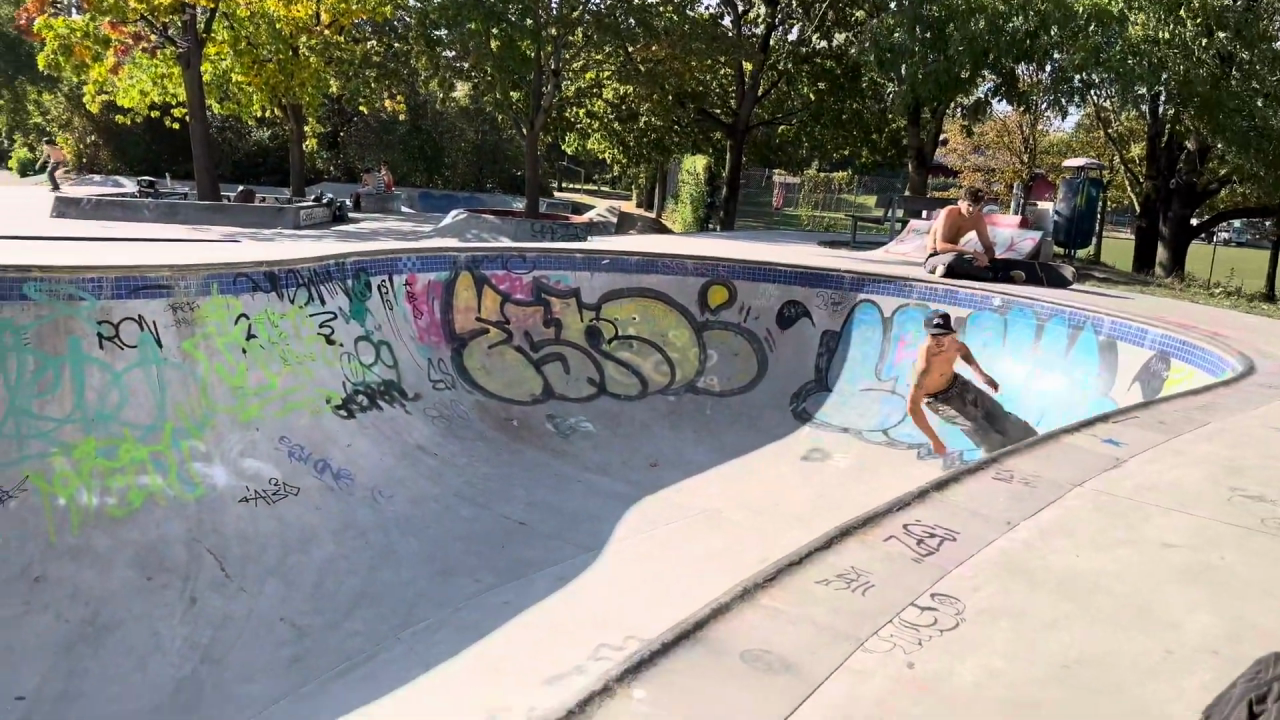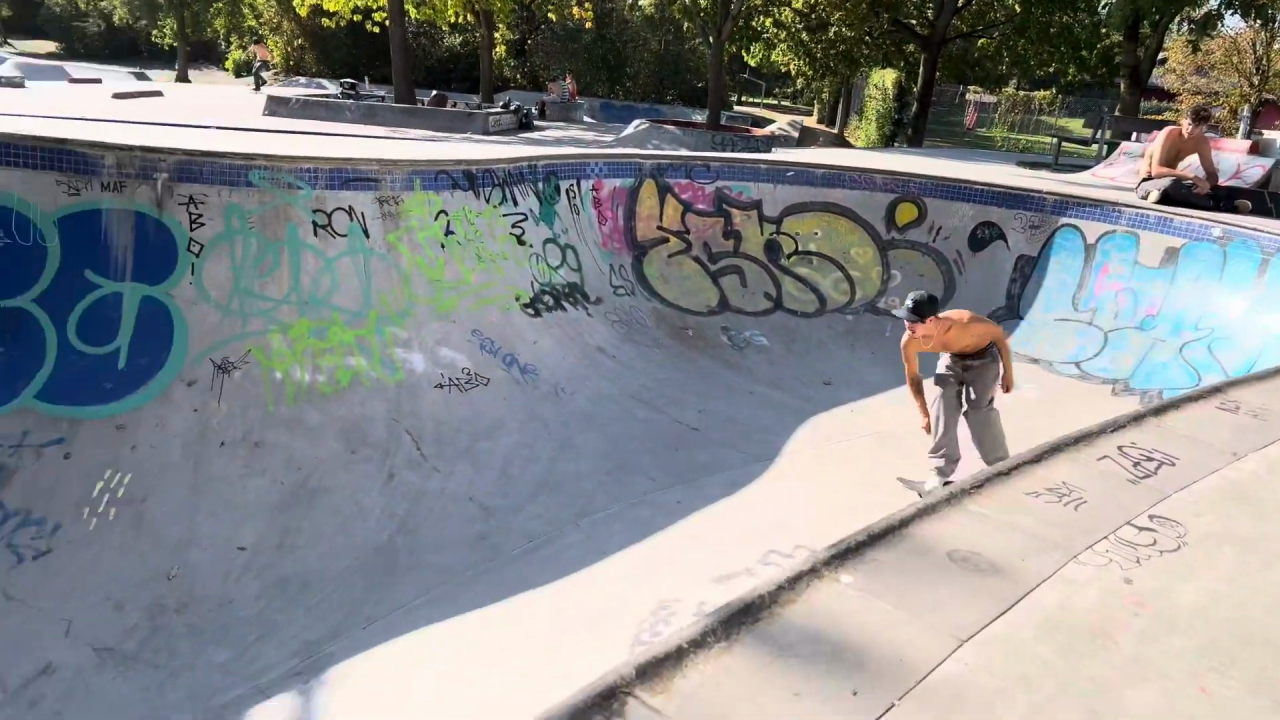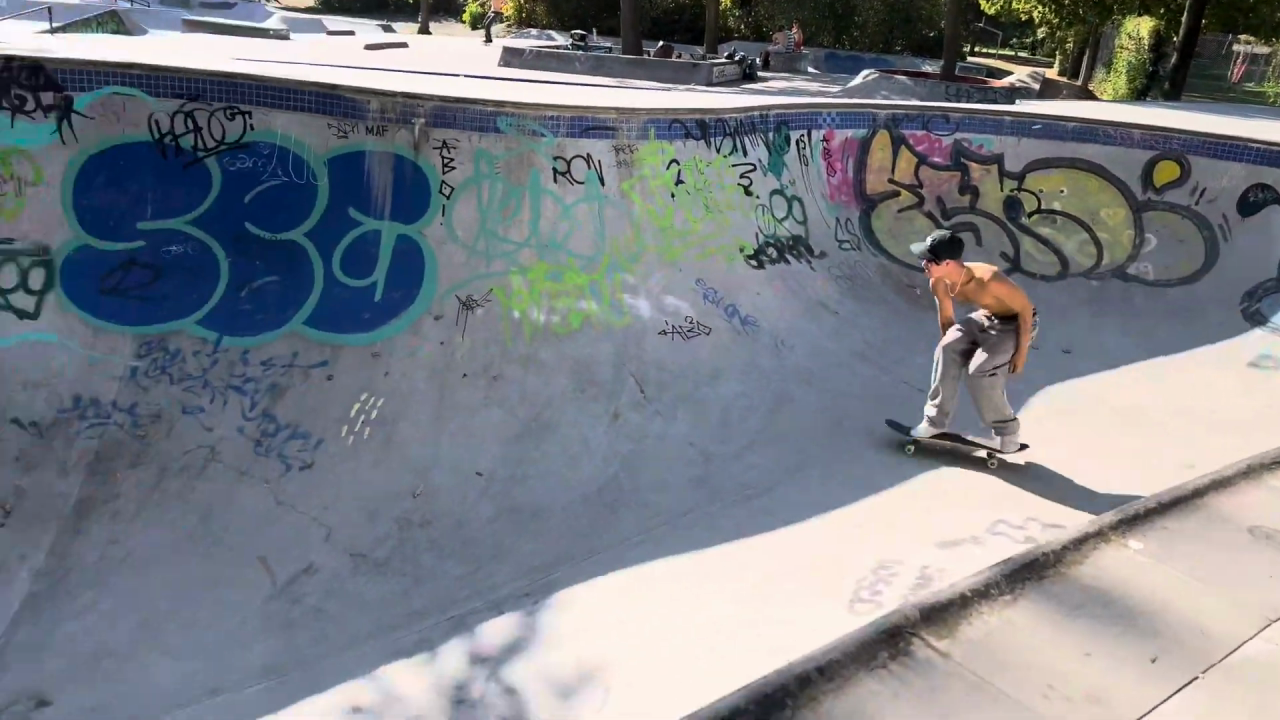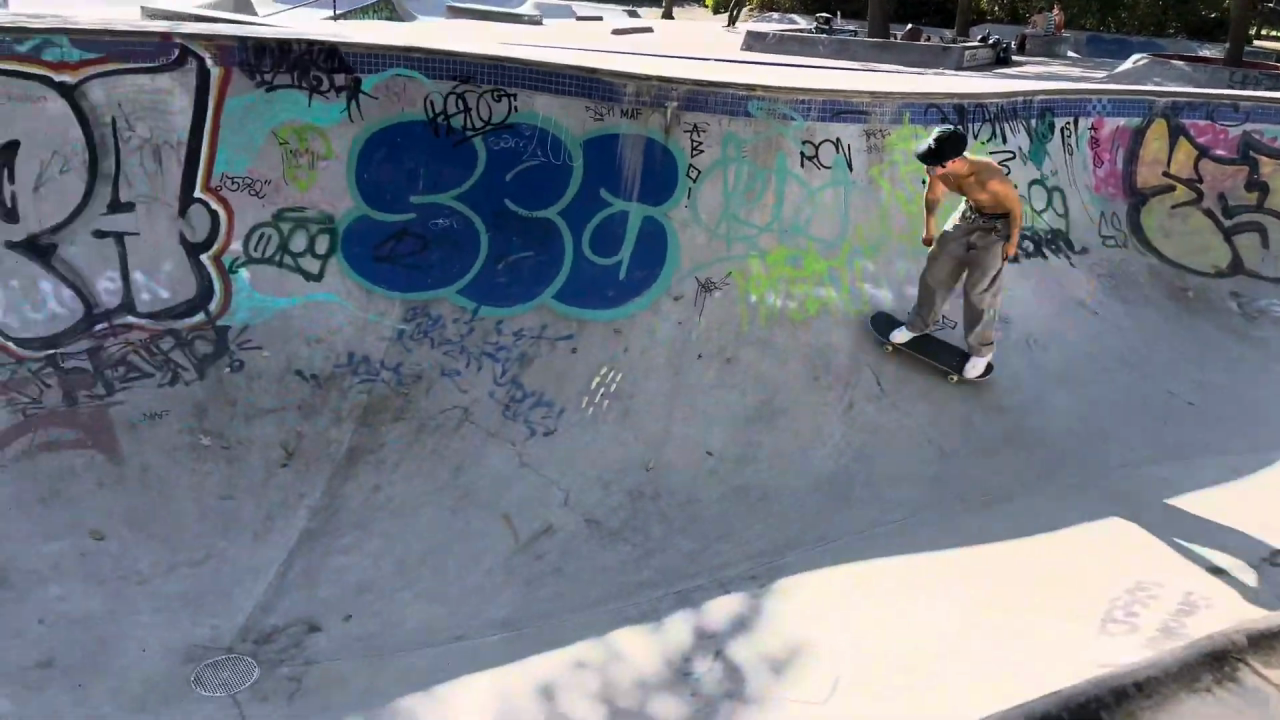
dt=0.3s
person 1, frame 1
right shoulder: (925, 367)
right elbow: (912, 407)
left wrist: (981, 373)
right wrist: (934, 440)
left hip: (956, 384)
right hip: (940, 401)
right knee: (986, 436)
person 1, frame 2
left shoulder: (966, 322)
right shoulder: (908, 341)
left elbow: (999, 333)
right elbow: (914, 376)
left wrist: (1008, 371)
right wrist: (924, 412)
left hip: (983, 359)
right hip: (953, 359)
left knee: (978, 408)
right knee: (944, 404)
right ankle: (941, 474)
person 1, frame 3
left shoulder: (989, 281)
right shoulder: (938, 283)
left elbow: (1025, 308)
right elbow: (946, 318)
left wrist: (1021, 352)
left hip: (1018, 324)
right hip: (989, 317)
left knee: (979, 372)
right knee: (948, 349)
left ankle: (1008, 431)
right ankle: (936, 420)
person 1, frame 4
left shoulder: (988, 178)
right shoulder: (939, 170)
left elbow: (1016, 204)
right elbow: (932, 195)
left wrist: (1012, 241)
right wrist: (929, 230)
left hip: (998, 224)
right hip: (970, 213)
left knee: (978, 291)
right knee: (935, 273)
left ankle: (982, 350)
right ankle: (918, 324)
